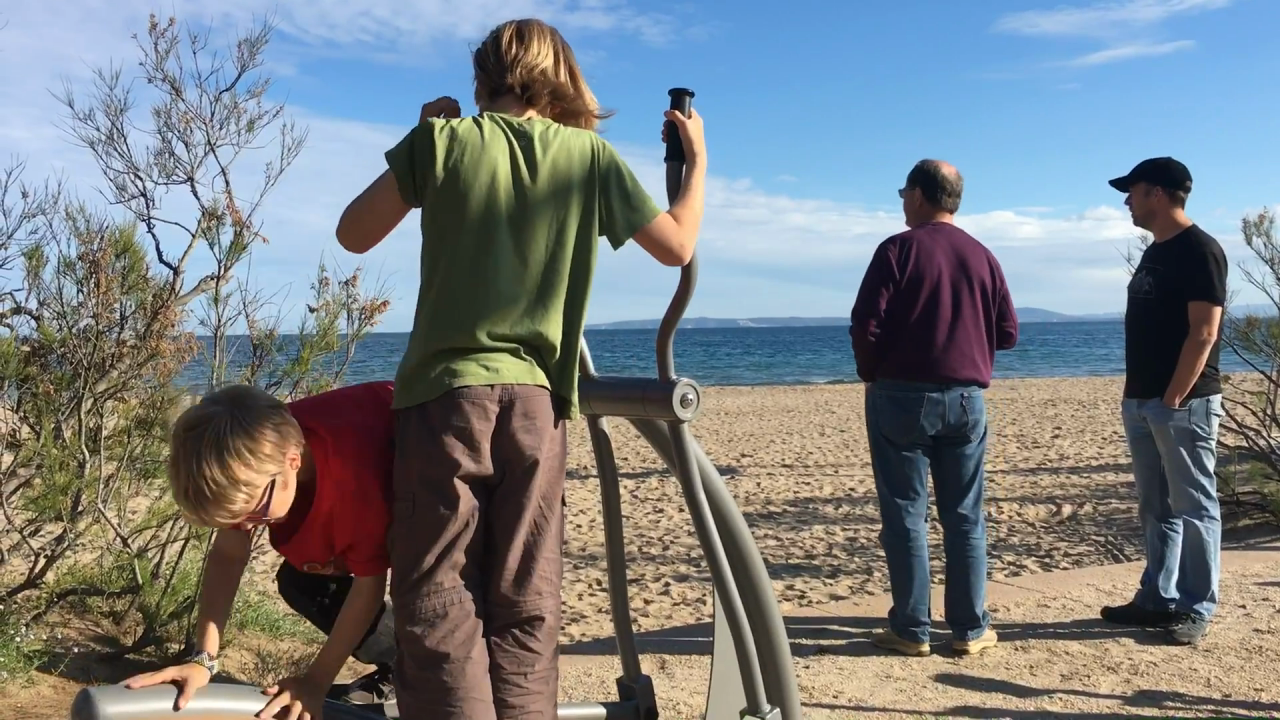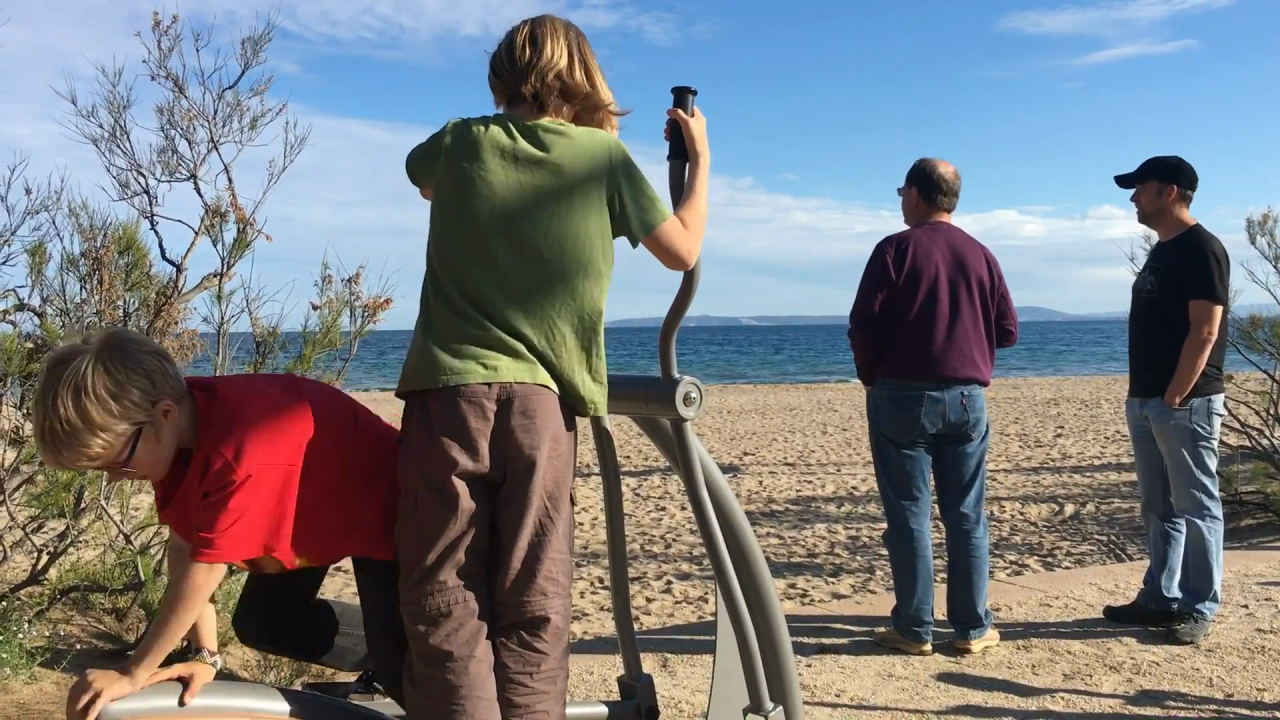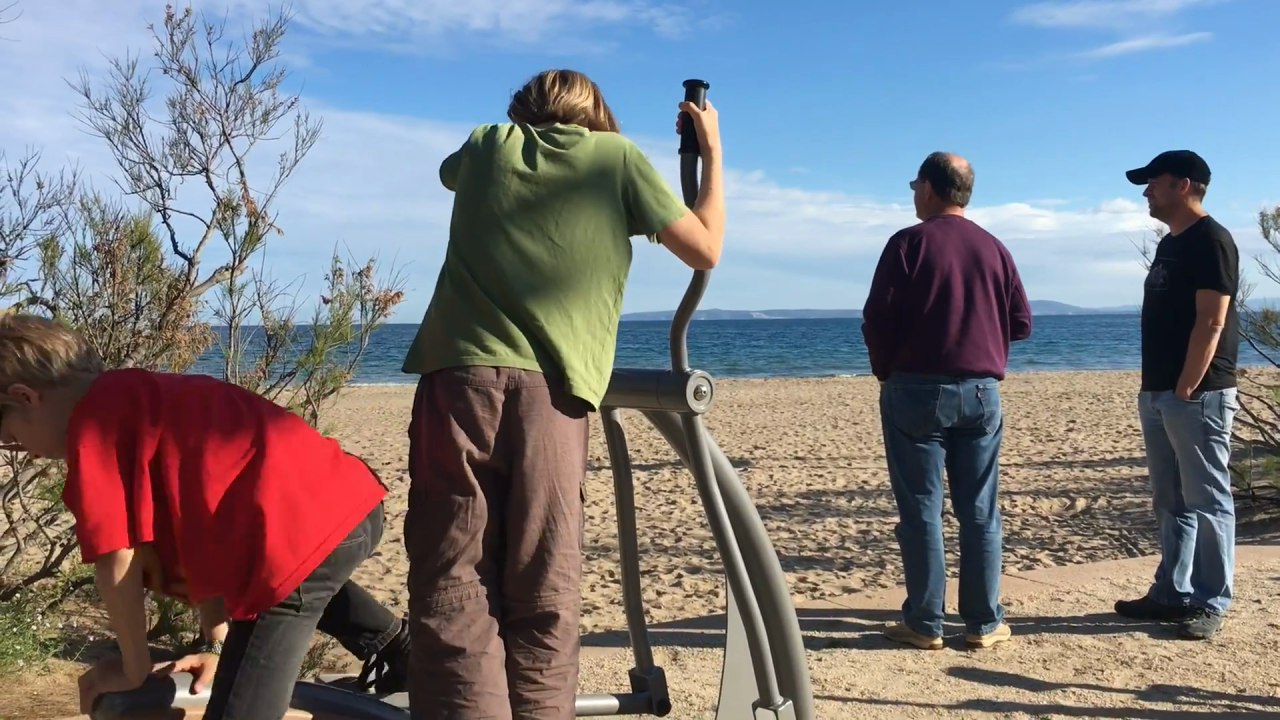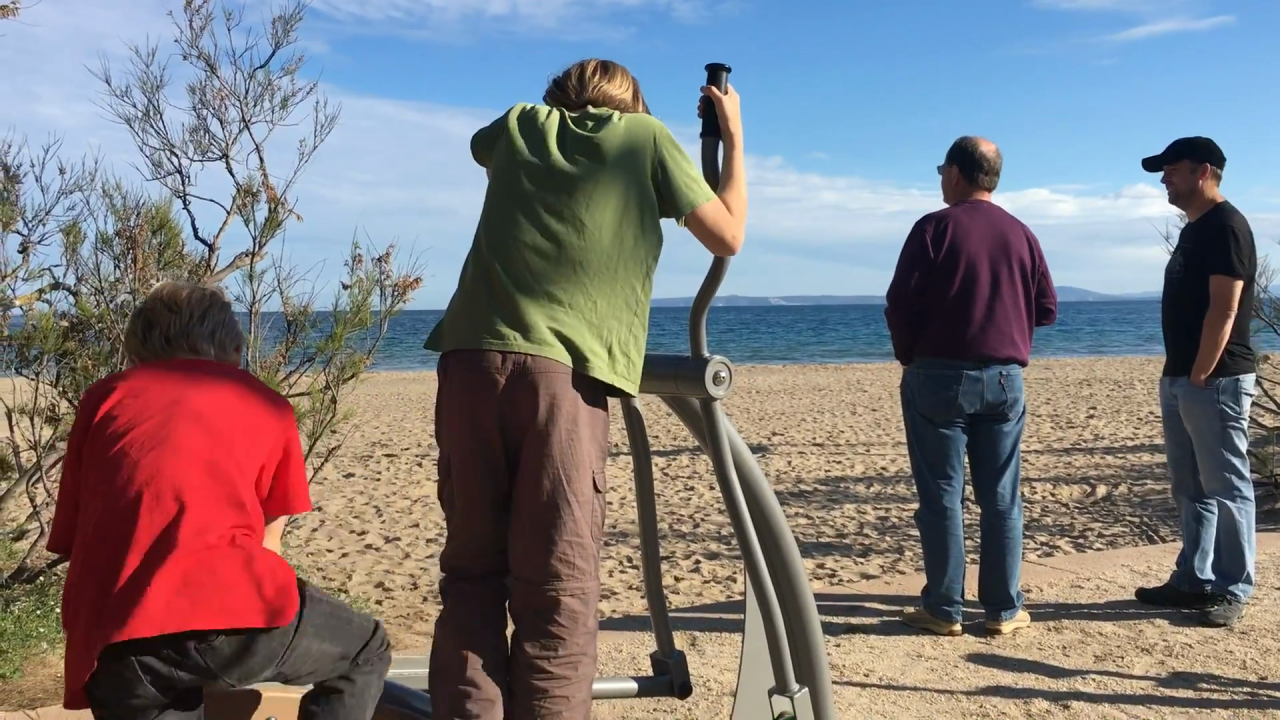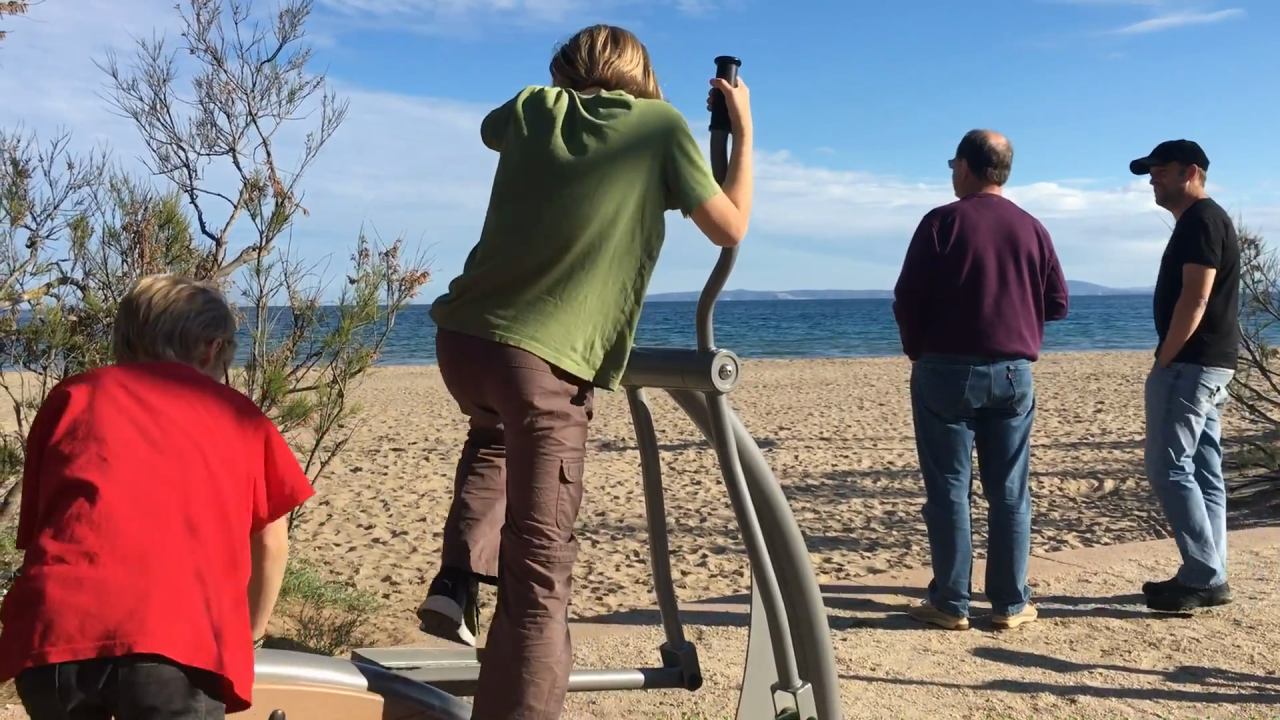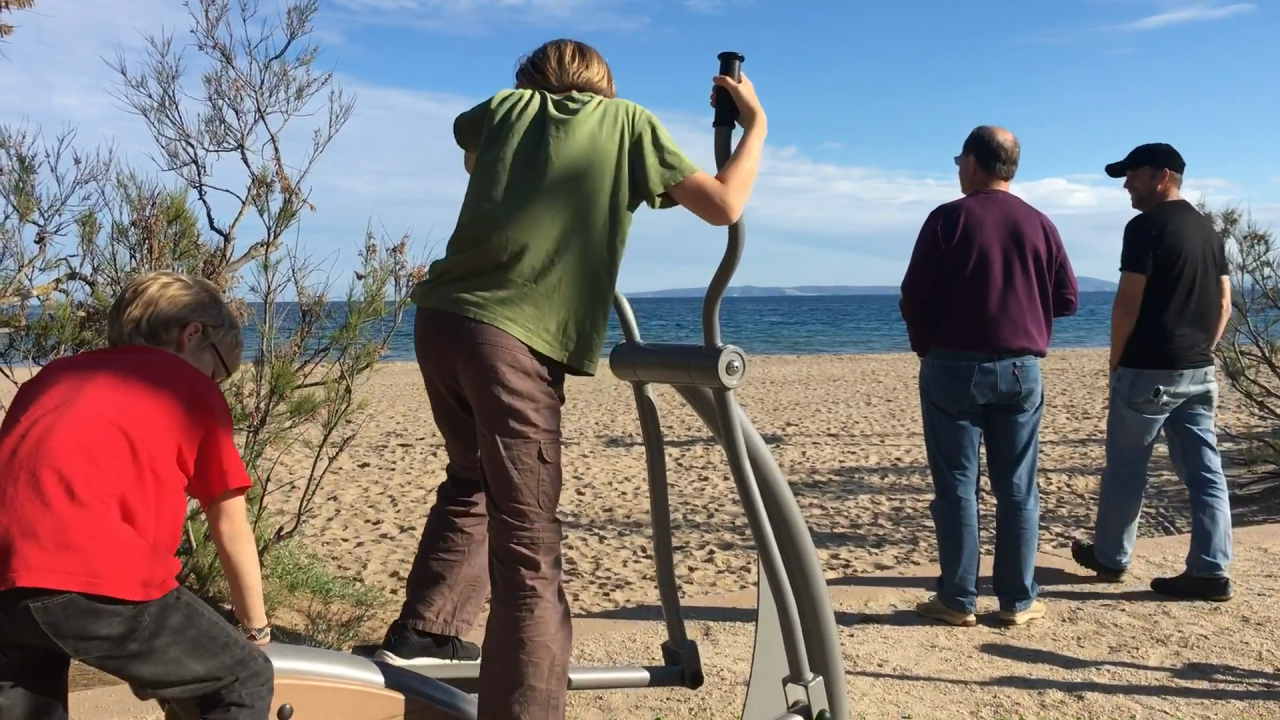
dt=0.7s
person 1, frame 1
left shoulder: (443, 141)
right shoulder: (587, 154)
left elbow: (354, 235)
right elbow: (677, 246)
right wrist: (697, 158)
left hip: (445, 393)
right hip: (535, 399)
left knee: (439, 600)
right knee: (524, 605)
person 1, frame 2
left shoulder: (458, 144)
right shoulder: (602, 155)
right elbow: (682, 251)
right wrist: (700, 158)
left hip: (451, 390)
right hip: (542, 399)
left knee: (446, 598)
right knee: (533, 602)
person 1, frame 3
left shoulder: (485, 146)
right shoulder: (615, 155)
right elbow: (705, 249)
right wrist: (712, 153)
left hip: (458, 379)
right hip: (549, 392)
left knee: (453, 599)
right knee: (542, 603)
person 1, frame 4
left shoulder: (519, 125)
right shoulder: (645, 135)
right elbow: (728, 236)
right wrist: (733, 136)
left hip: (473, 361)
right hip: (563, 373)
left knee: (472, 568)
right knee: (557, 589)
person 1, frame 5
left shoulder: (531, 107)
right shoulder: (660, 125)
left elbow: (491, 130)
right elbow: (731, 229)
right wrist: (743, 129)
left hip: (464, 336)
right hip: (549, 359)
left knee: (494, 434)
right knee: (537, 568)
left ankle: (458, 582)
person 1, frame 6
left shoulder: (503, 107)
right shoulder: (627, 120)
left elbow: (466, 140)
right elbow: (723, 205)
right wrist: (755, 120)
left hip: (442, 319)
right hip: (515, 337)
left knee: (471, 477)
right knee: (528, 548)
left ankle: (421, 631)
person 2, frame 1
left shoulder: (898, 249)
right shoulder: (982, 256)
left elbow: (867, 327)
right elbow: (1007, 333)
left wrist: (870, 373)
left hip: (902, 396)
right hip: (966, 398)
left knee: (905, 515)
right knee: (965, 517)
left ankle: (911, 629)
right ankle: (970, 627)
person 2, frame 2
left shoulder: (895, 249)
right shoulder: (981, 254)
left elbow: (864, 327)
right elbow: (1007, 330)
left wrist: (870, 377)
left hip: (903, 396)
right hip: (967, 398)
left knee: (909, 515)
right knee: (967, 516)
left ankle: (914, 628)
right ankle: (972, 627)
person 2, frame 3
left shoulder: (909, 243)
right shoulder: (994, 248)
left elbow: (878, 318)
right elbow: (1022, 322)
left wrist: (885, 371)
left hip: (916, 390)
right hip: (982, 392)
left knee: (921, 509)
right knee: (980, 511)
left ankle: (925, 622)
right ankle: (984, 621)
person 2, frame 4
left shoulder: (935, 227)
right shoulder: (1021, 234)
left elbow: (901, 303)
right elbow: (1047, 308)
left wrist: (907, 355)
left hip: (939, 375)
right hip: (1005, 378)
left knee: (942, 495)
right knee: (1001, 497)
left ankle: (944, 609)
right ankle: (1004, 608)
person 2, frame 5
left shoulder: (942, 222)
right shoulder: (1031, 228)
left elbow: (908, 299)
right elbow: (1058, 303)
left wrist: (916, 350)
left hip: (947, 370)
right hip: (1014, 373)
left knee: (949, 489)
right knee: (1010, 491)
left ankle: (950, 603)
right ankle: (1011, 603)
person 2, frame 6
left shoulder: (948, 219)
right shoulder: (1040, 224)
left elbow: (913, 296)
right elbow: (1067, 299)
left wrist: (924, 346)
left hip: (954, 367)
right hip: (1021, 369)
left knee: (957, 486)
right knee: (1018, 488)
left ankle: (958, 600)
right ankle: (1018, 599)
person 3, frame 1
left shoulder: (1200, 251)
right shoulder: (1154, 251)
left elbow: (1204, 333)
left wrist: (1174, 397)
right wrist: (1134, 393)
left hip: (1183, 403)
right hip: (1142, 401)
left knee: (1193, 508)
right knee: (1156, 508)
left ankle: (1196, 608)
right ankle: (1158, 598)
person 3, frame 2
left shoulder: (1201, 249)
right shoulder: (1161, 250)
left elbow: (1205, 333)
left wrist: (1176, 396)
left hip: (1185, 402)
right hip: (1145, 400)
left knee: (1195, 507)
right knee: (1160, 508)
left ankle: (1198, 608)
right ankle: (1161, 597)
person 3, frame 3
left shoulder: (1211, 241)
right shoulder: (1169, 243)
left elbow: (1210, 323)
left wrist: (1186, 388)
right wrist: (1154, 387)
left hip: (1198, 395)
right hip: (1157, 393)
left knee: (1207, 501)
right knee: (1171, 502)
left ankle: (1210, 603)
right ankle: (1172, 593)
person 3, frame 4
left shoulder: (1226, 226)
right shoulder: (1194, 228)
left elbow: (1225, 310)
left wrist: (1200, 376)
left hip: (1215, 381)
right hip: (1180, 378)
left knee: (1227, 487)
right knee: (1191, 488)
left ankle: (1232, 590)
right ankle: (1194, 580)
person 3, frame 5
left shoulder: (1201, 220)
right shoulder: (1199, 222)
left elbow: (1195, 299)
left wrist: (1164, 360)
left hip: (1189, 364)
right hip: (1206, 364)
left knee: (1168, 470)
right knee: (1202, 474)
left ankle: (1205, 576)
right ankle: (1203, 575)
person 3, frame 6
left shoulder: (1146, 226)
right shoulder: (1208, 229)
left elbow: (1129, 302)
right elbow: (1223, 304)
left wrist: (1116, 357)
right wrist: (1200, 352)
left hip: (1147, 369)
right hip: (1199, 370)
left knee: (1125, 467)
right knee: (1204, 470)
left ankle: (1110, 556)
right ankle: (1210, 571)
person 4, frame 1
left shoulder: (352, 476)
right shoulder: (251, 464)
left elbow: (370, 584)
right elbow: (228, 551)
left wrist: (317, 680)
right wrist: (204, 659)
right knee: (298, 583)
right ankle: (396, 668)
person 4, frame 2
left shoulder: (239, 447)
right shoulder: (168, 432)
left elbow: (206, 566)
right elbow: (186, 547)
left wrist: (135, 672)
right wrist: (206, 656)
left hip: (377, 505)
left knee: (397, 663)
right knee: (260, 623)
right ankle: (379, 667)
person 4, frame 3
left shoulder: (93, 424)
right shoulder: (147, 399)
left elbow: (118, 563)
left wrist: (133, 671)
right wrist: (217, 644)
left hip: (314, 530)
right ankle: (396, 646)
person 4, frame 4
left shoulder: (104, 399)
right shoulder: (266, 404)
left elbow: (80, 542)
left hip: (116, 639)
right hip: (235, 615)
right knee: (366, 651)
person 4, frame 5
left shoulder: (70, 397)
right shoulder: (238, 412)
right elbow: (273, 539)
right wrist: (251, 631)
left hip: (57, 625)
right hip: (176, 641)
person 4, frame 6
left shoulder: (52, 377)
right shoulder: (193, 387)
right elbow: (230, 526)
right wrist: (254, 628)
right hip: (82, 573)
right knee: (245, 683)
